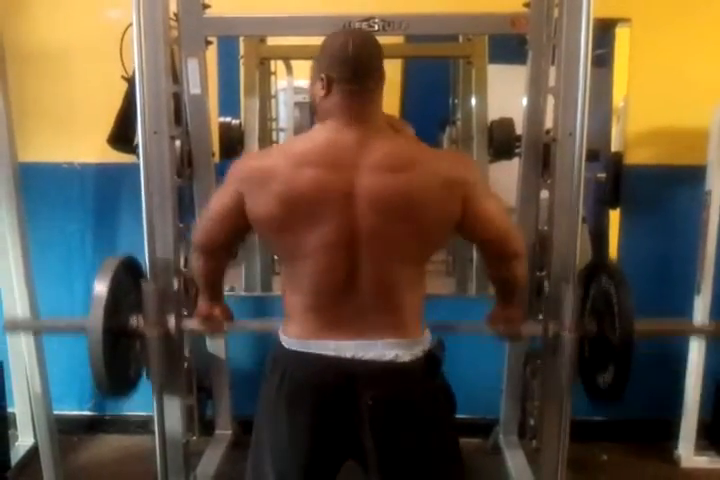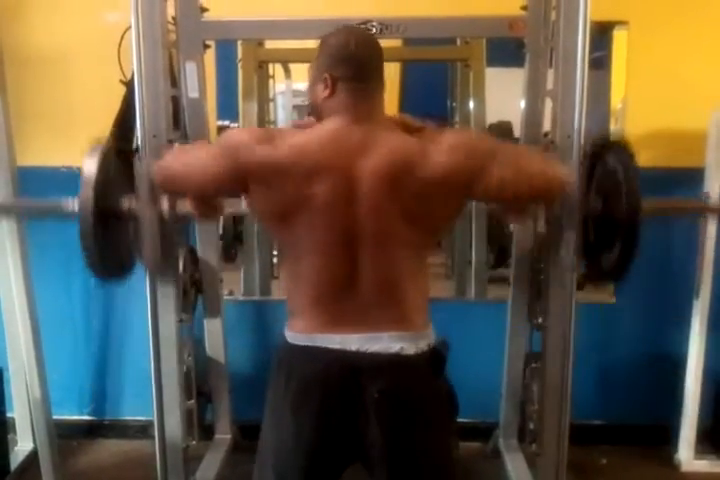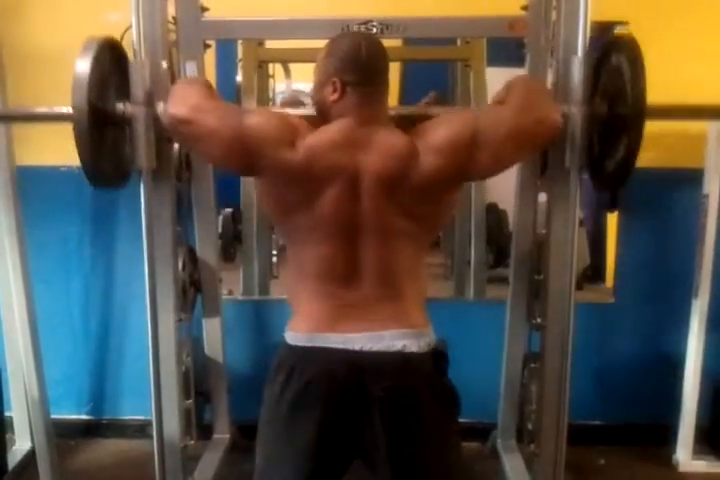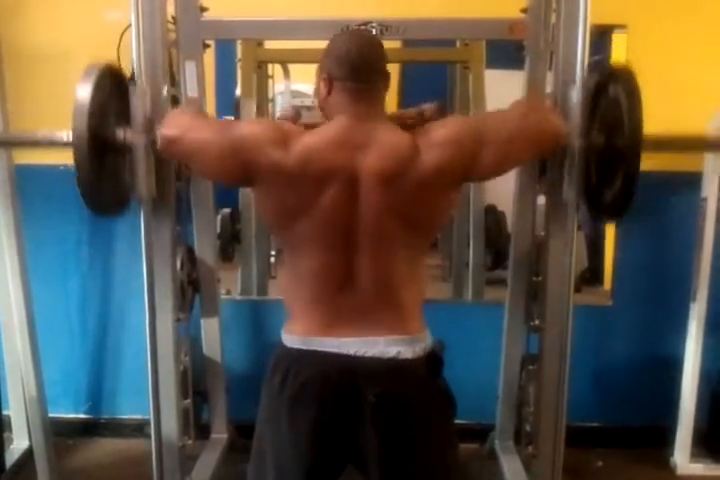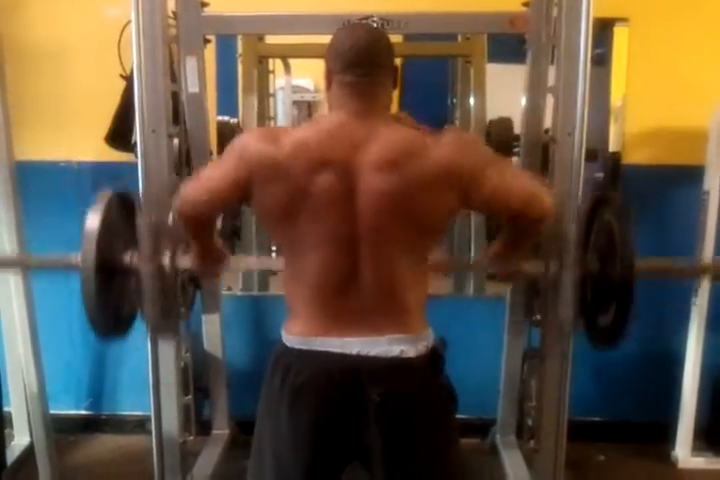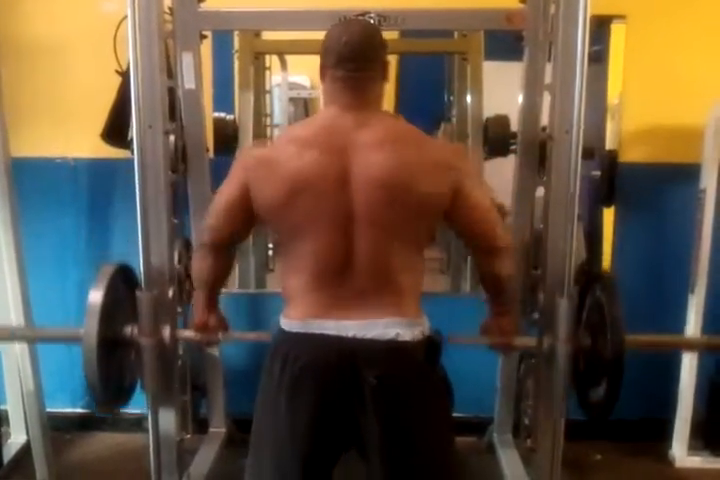
dt=0.3s
person 1, frame 1
left shoulder: (262, 169)
right shoulder: (443, 171)
left elbow: (208, 245)
right elbow: (509, 252)
left wrist: (210, 299)
right wrist: (509, 307)
left hip: (305, 368)
right hip: (401, 370)
person 1, frame 2
left shoulder: (264, 155)
right shoulder: (442, 159)
left elbow: (167, 170)
right elbow: (554, 178)
left wrist: (207, 199)
left hip: (310, 363)
right hip: (405, 364)
person 1, frame 3
left shoulder: (282, 150)
right shoulder: (435, 154)
left elbow: (182, 112)
right elbow: (544, 116)
left wrist: (195, 86)
right wrist: (516, 90)
left hip: (311, 363)
right hip: (406, 363)
person 1, frame 4
left shoulder: (276, 153)
right shoulder: (437, 154)
left elbow: (173, 132)
right elbow: (548, 125)
left hip: (307, 365)
right hip: (401, 366)
person 1, frame 5
left shoulder: (266, 152)
right shoulder: (444, 157)
left elbow: (188, 208)
right elbow: (537, 207)
left wrist: (205, 248)
right wrist: (510, 248)
left hip: (307, 365)
right hip: (402, 366)
person 1, frame 6
left shoulder: (265, 158)
right shoulder: (437, 157)
left elbow: (213, 243)
right elbow: (495, 248)
left wrist: (205, 305)
right wrist: (503, 313)
left hip: (304, 350)
right hip: (398, 352)
